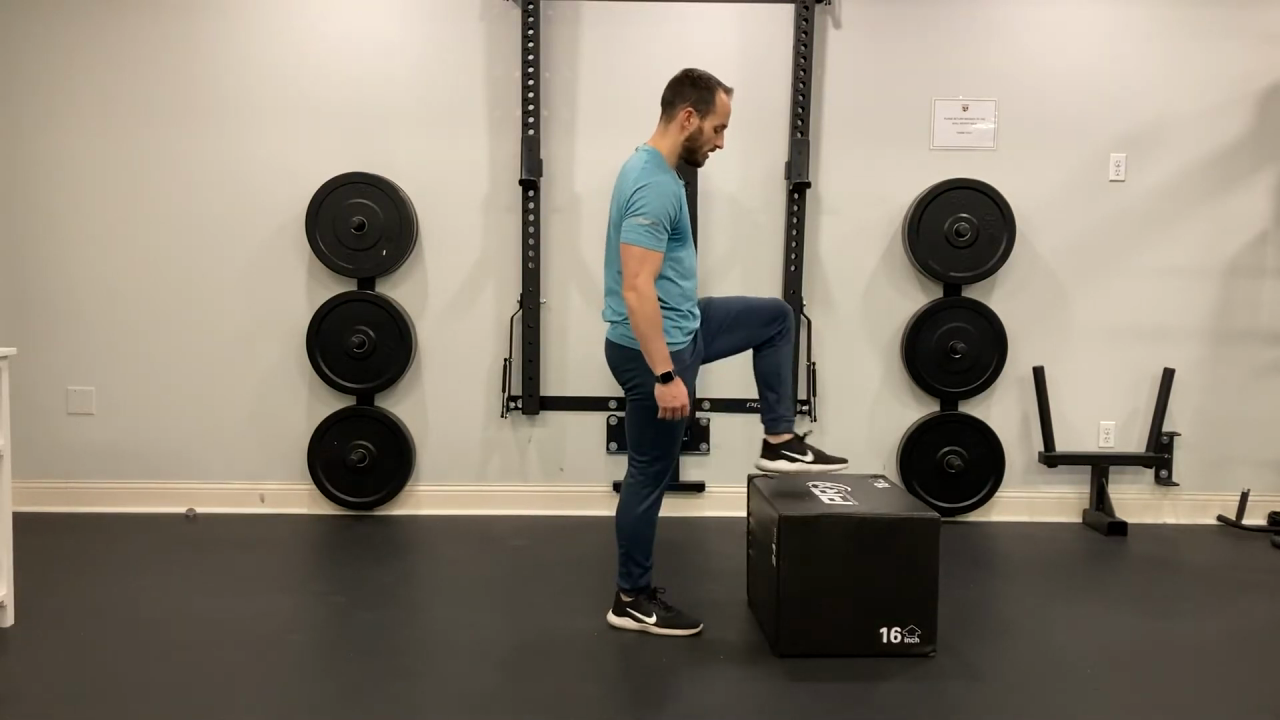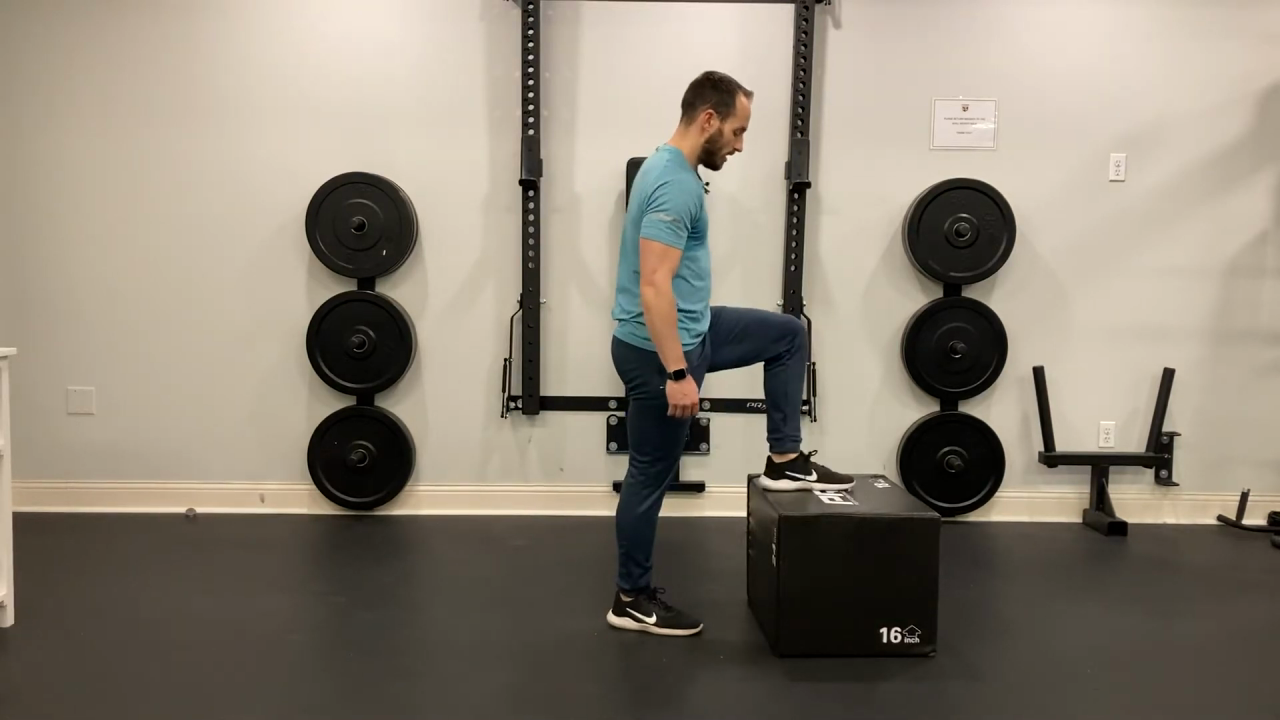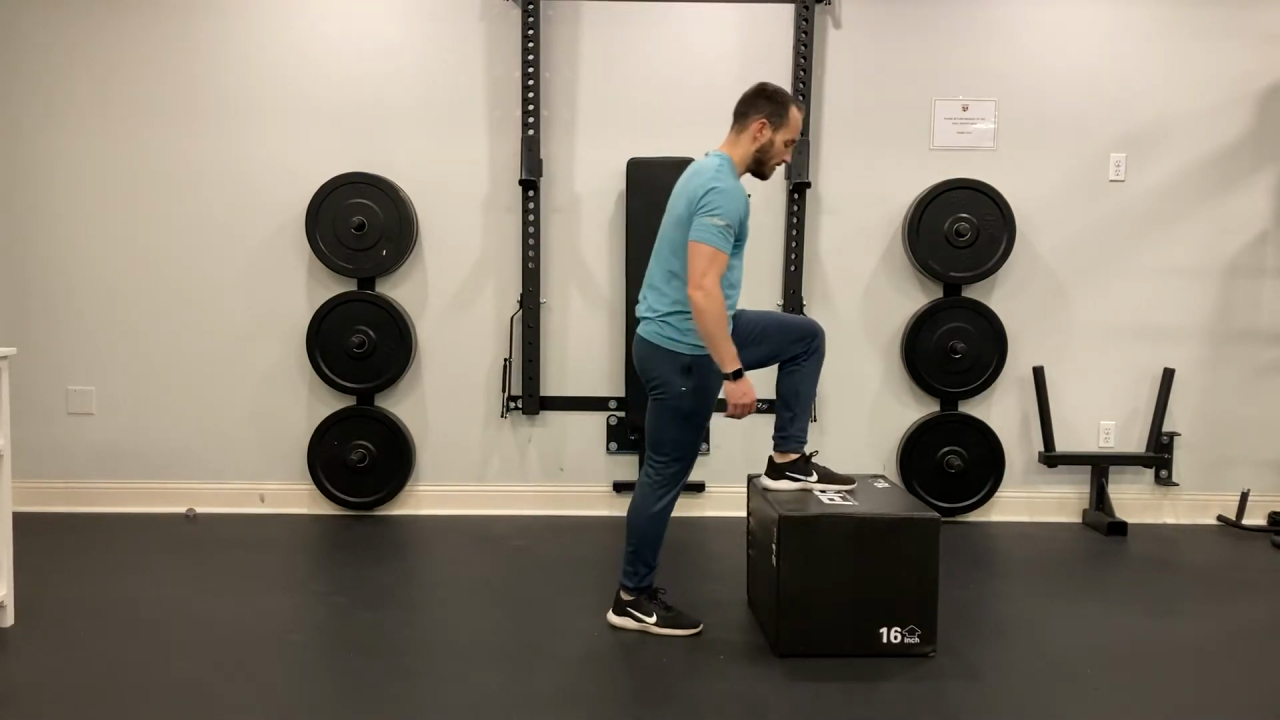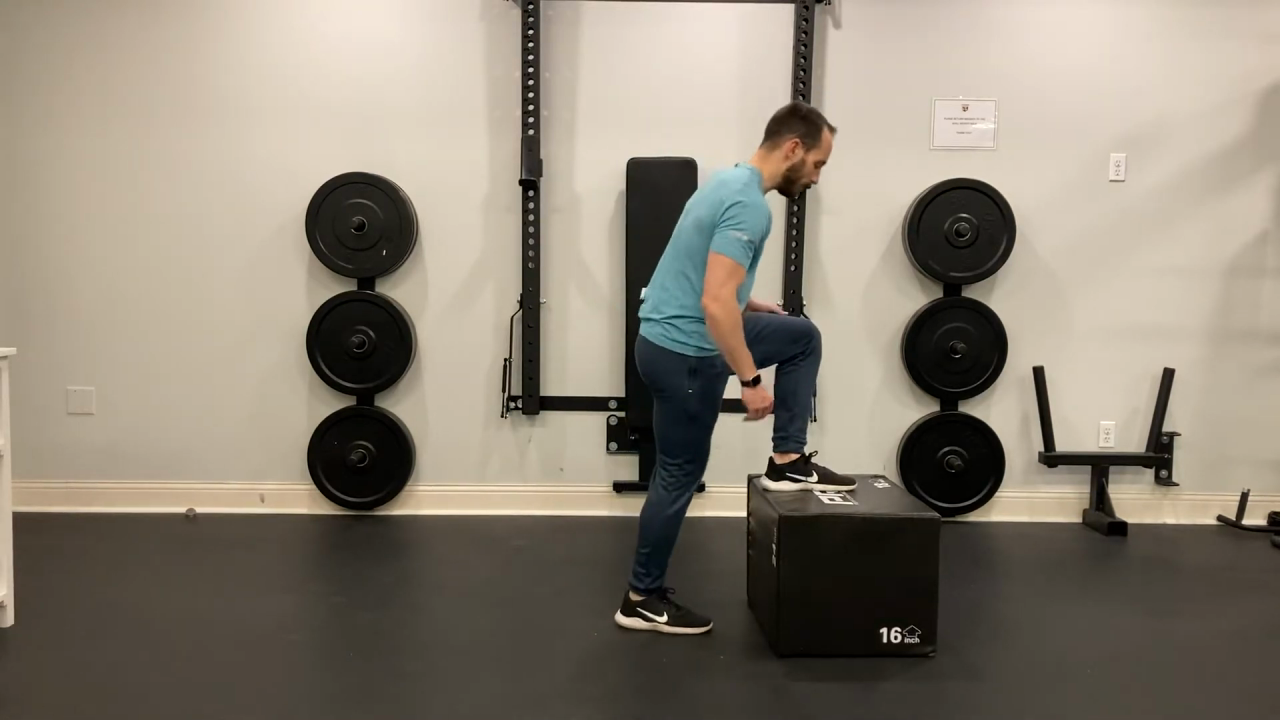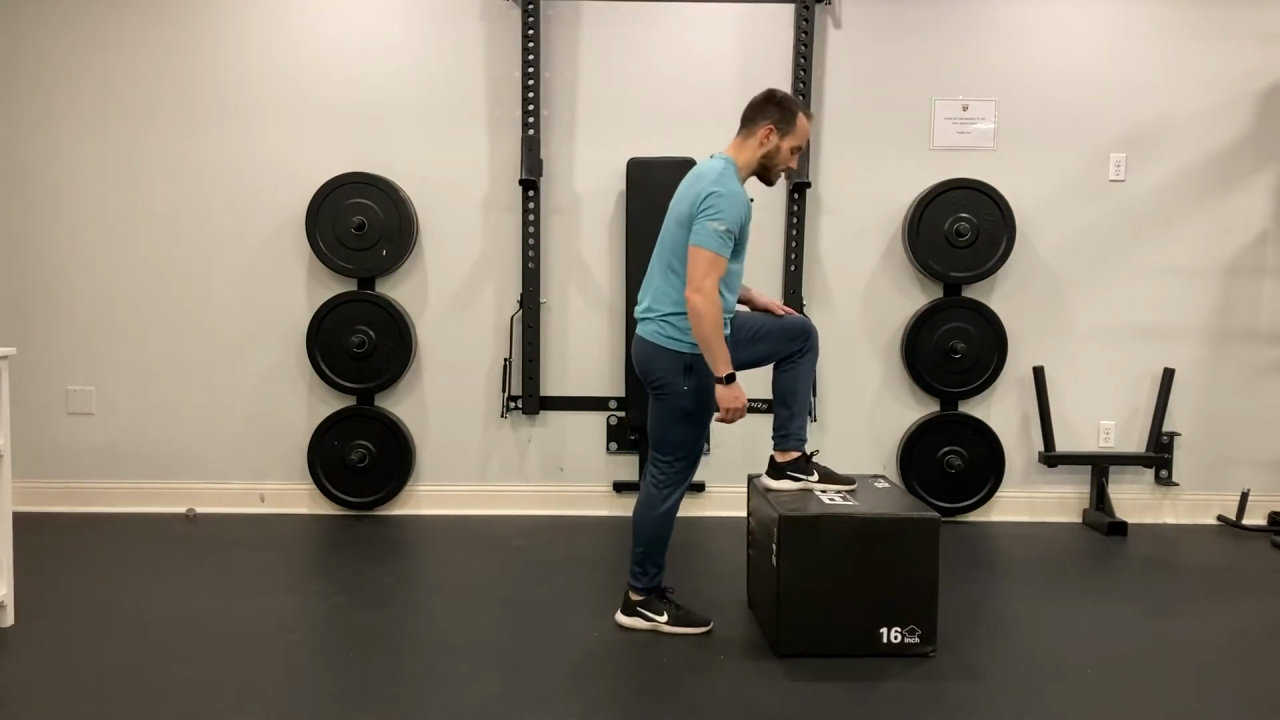
dt=0.4s
person 1, frame 1
left shoulder: (650, 168)
right shoulder: (653, 185)
right elbow: (636, 291)
right wrist: (666, 375)
left hip: (678, 326)
right hip: (653, 347)
left knee: (776, 317)
right knee: (649, 474)
left ankle: (778, 441)
right ankle: (632, 600)
person 1, frame 2
left shoulder: (668, 168)
right shoulder: (675, 184)
right elbow: (654, 286)
right wrist: (678, 372)
left hip: (686, 329)
right hip: (658, 348)
left knee: (788, 334)
right knee: (650, 474)
left ankle: (784, 459)
right ankle: (631, 600)
person 1, frame 3
left shoulder: (708, 172)
right shoulder: (724, 191)
right elbow: (702, 290)
left wrist: (726, 357)
right wrist: (734, 373)
left hip: (685, 335)
right hip: (681, 351)
left knee: (805, 336)
right knee: (666, 474)
left ankle: (788, 461)
right ankle: (633, 598)
person 1, frame 4
left shoulder: (731, 181)
right shoulder: (749, 204)
right elbow: (715, 302)
left wrist: (753, 305)
right wrist: (751, 380)
left hip: (678, 333)
right hip: (682, 351)
left knee: (802, 336)
right knee: (679, 475)
left ankle: (787, 460)
right ankle: (642, 598)
person 1, frame 5
left shoulder: (712, 174)
right shoulder: (727, 195)
right elbow: (699, 294)
left wrist: (753, 301)
right wrist: (725, 379)
left hip: (681, 336)
right hip: (678, 350)
left knee: (798, 334)
right knee: (670, 473)
left ankle: (788, 460)
right ankle: (641, 599)
